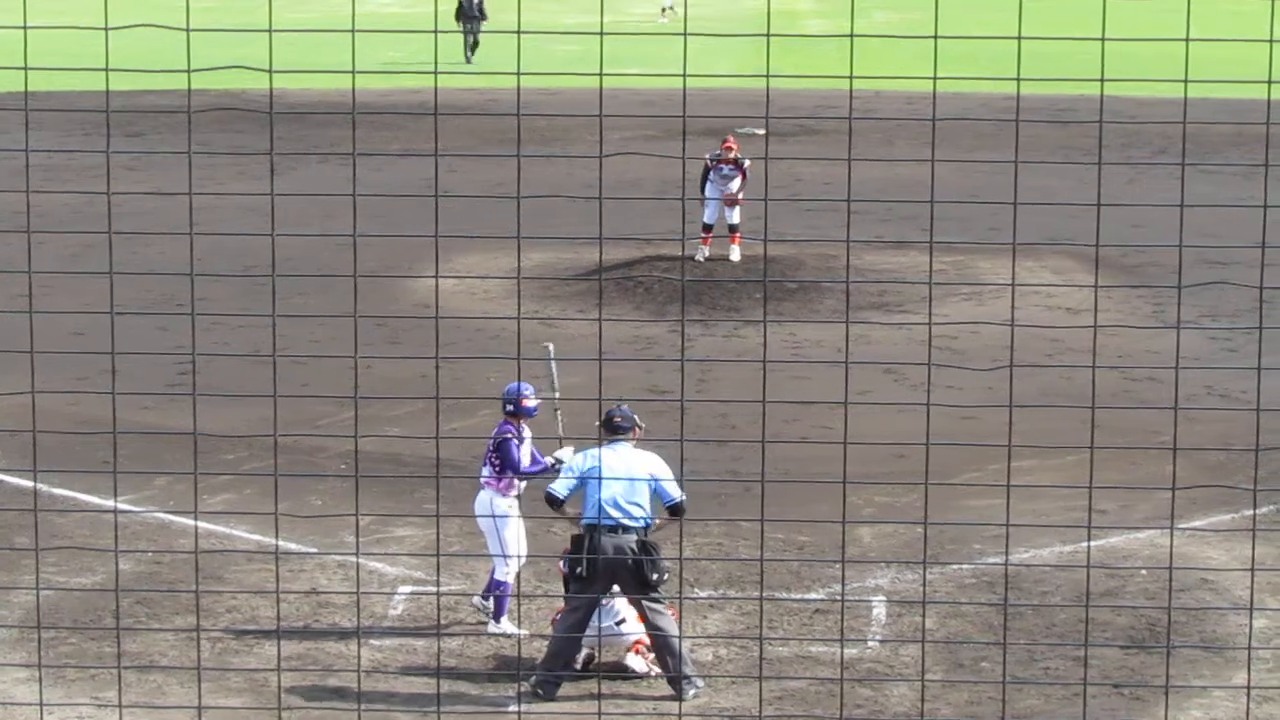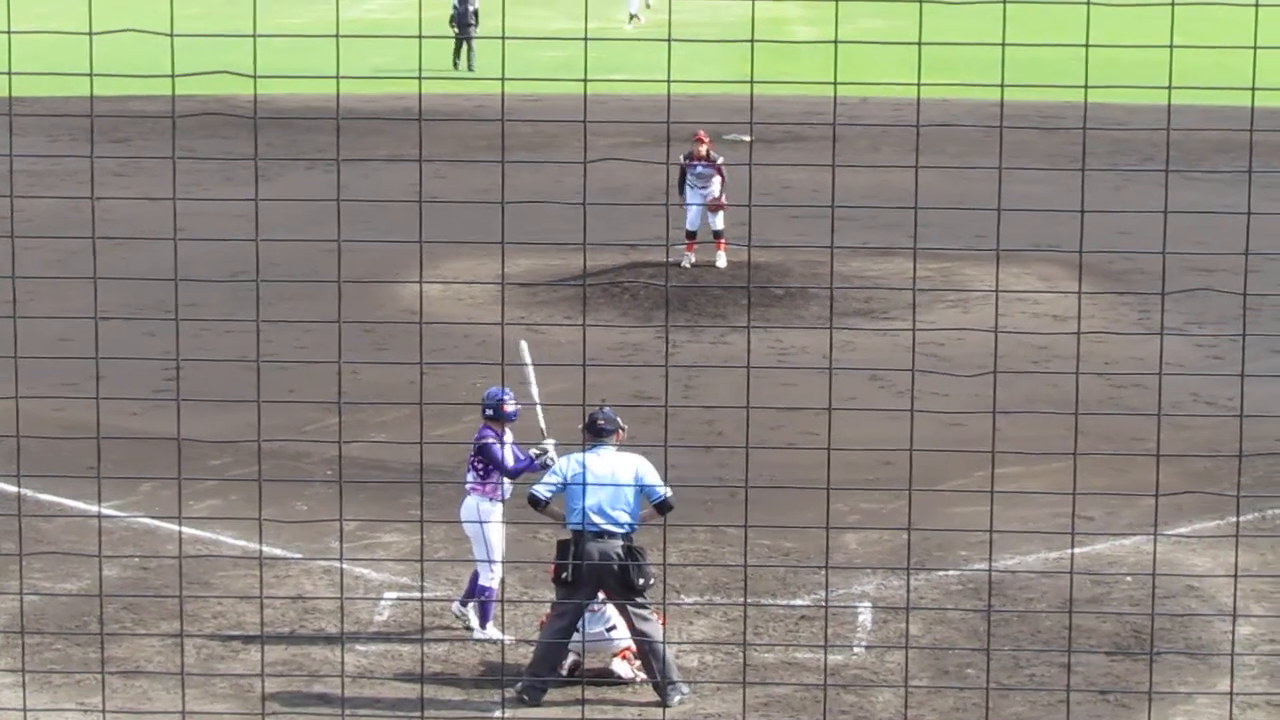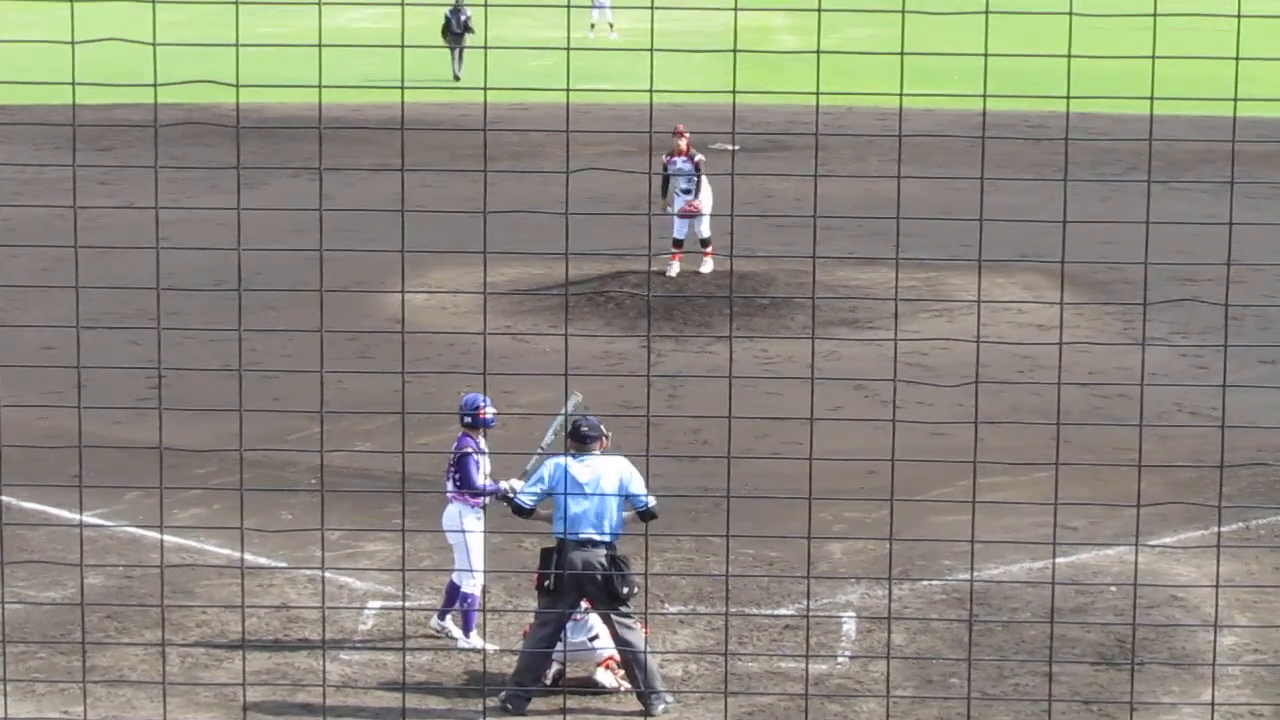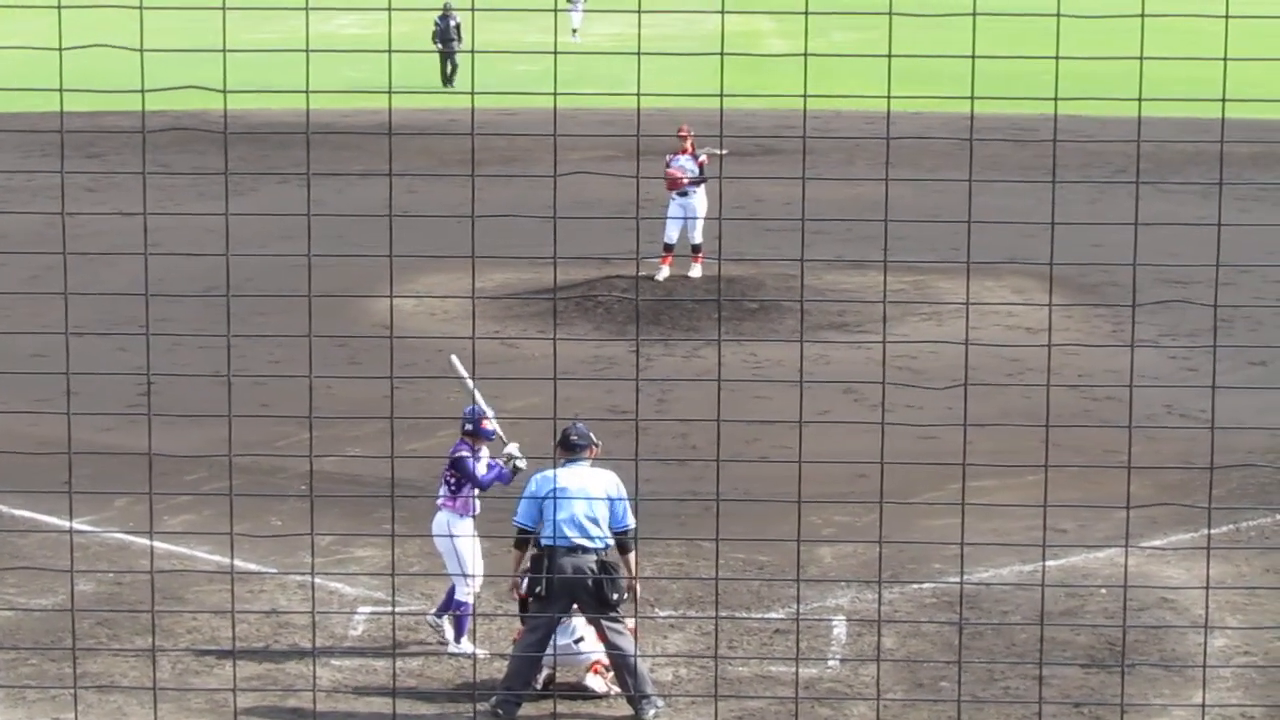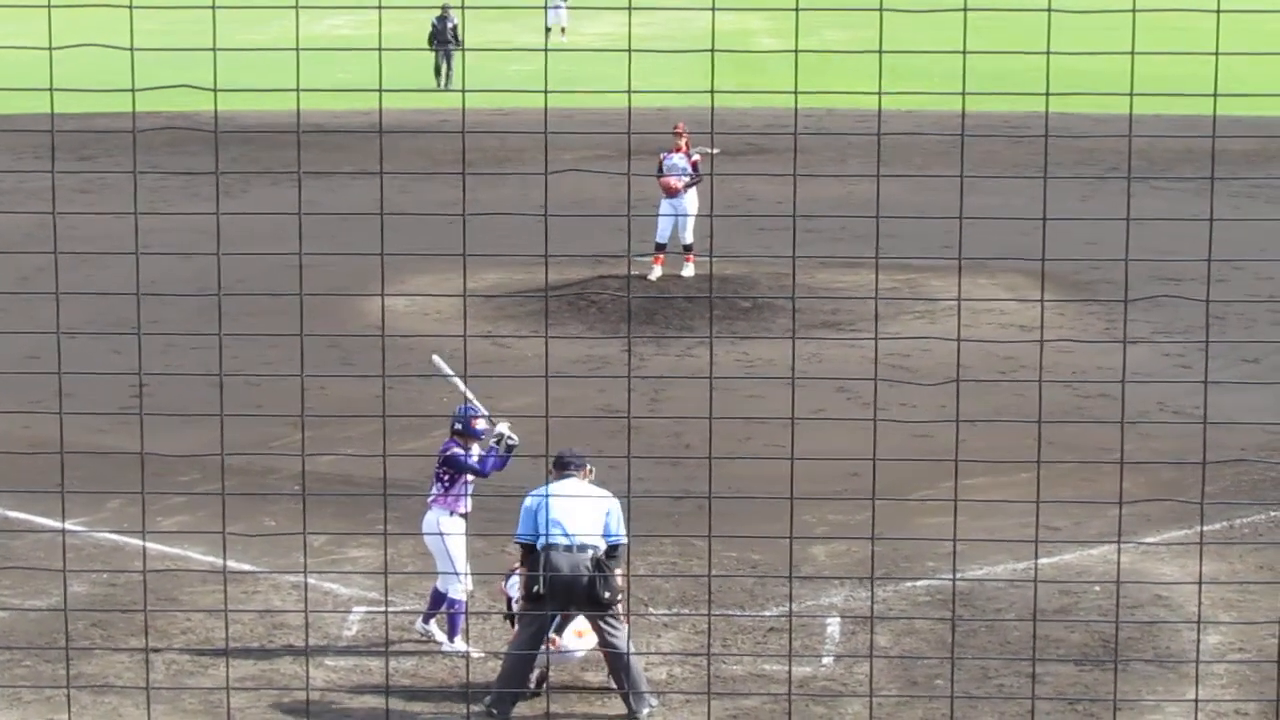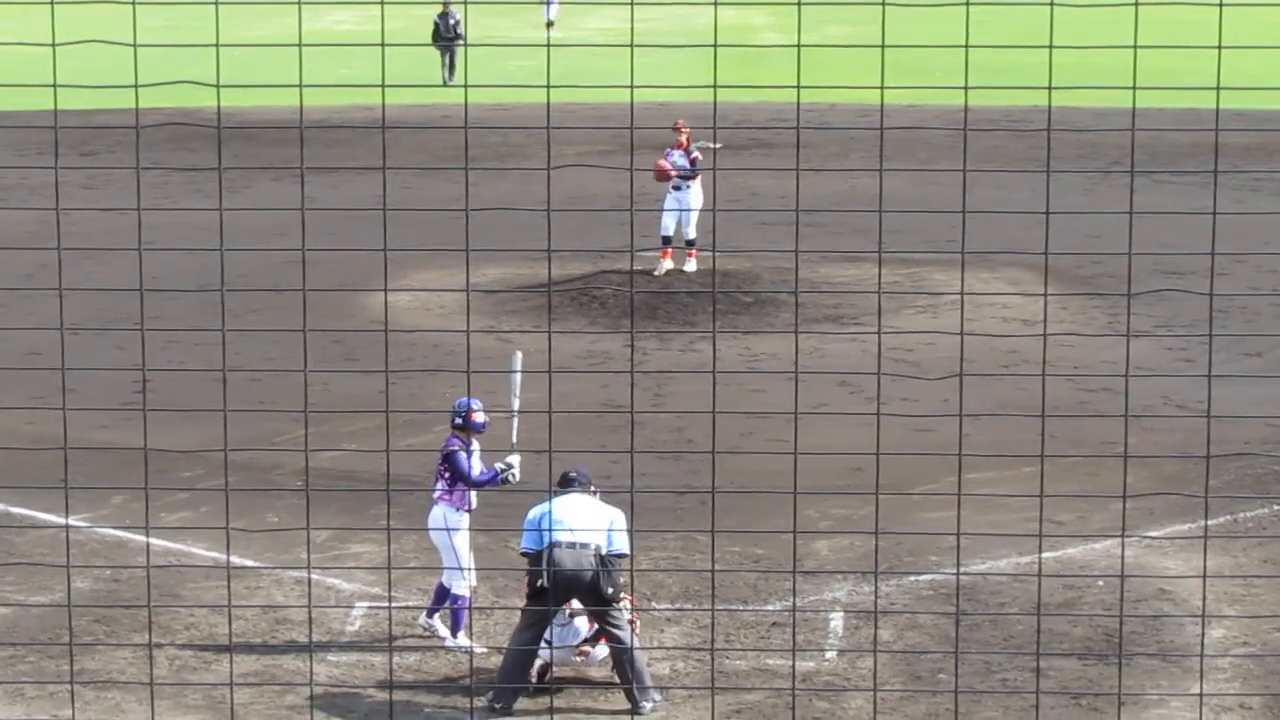
dt=0.5s
person 1, frame 1
left shoulder: (586, 458)
right shoulder: (650, 460)
left elbow: (553, 497)
right elbow: (677, 506)
left wrist: (573, 518)
right wrist: (657, 523)
left hip: (595, 544)
right hip: (633, 545)
left knee: (573, 615)
right knee: (657, 614)
left ankle: (546, 681)
right ankle: (685, 682)
person 1, frame 2
left shoulder: (569, 463)
right shoulder: (635, 463)
left elbow: (536, 498)
right elbow: (665, 503)
left wrist: (564, 517)
right wrist: (636, 518)
left hip: (580, 551)
right hip: (619, 551)
left knee: (559, 620)
right knee: (643, 620)
left ankle: (532, 687)
right ankle: (671, 687)
person 1, frame 3
left shoulder: (554, 466)
right shoulder: (620, 466)
left elbow: (520, 505)
right elbow: (649, 511)
left wrist: (553, 518)
left hip: (564, 559)
right hip: (602, 560)
left knee: (543, 629)
right knee: (626, 629)
left ankle: (516, 697)
right ankle: (655, 697)
person 1, frame 4
left shoulder: (541, 480)
right shoulder: (609, 480)
left elbow: (524, 535)
right elbow: (624, 537)
left wrist: (516, 573)
right wrist: (632, 577)
left hip: (553, 566)
right hip: (593, 566)
left knee: (533, 635)
right knee: (617, 635)
person 1, frame 5
left shoulder: (536, 496)
right shoulder: (605, 497)
left elbow: (527, 551)
right elbow: (615, 551)
left wrist: (525, 593)
right wrist: (615, 592)
left hip: (550, 565)
right hip: (589, 566)
left knee: (527, 635)
right knee: (614, 634)
person 1, frame 6
left shoulder: (540, 510)
right shoulder: (611, 511)
left elbow: (532, 557)
right elbow: (616, 559)
left wrist: (535, 591)
right wrist: (615, 592)
left hip: (554, 564)
right hip: (592, 566)
left knee: (527, 631)
right knee: (620, 630)
left ankle: (502, 698)
right ankle: (643, 697)
person 2, frame 1
left shoulder: (522, 430)
right shoulder: (506, 434)
left elbow: (535, 461)
right elbow: (519, 471)
left wrist: (556, 461)
right wrist: (553, 460)
left hip: (507, 502)
right hip: (495, 503)
left knee: (517, 557)
right knee: (508, 563)
left ankle: (485, 599)
right ankle: (498, 622)
person 2, frame 2
left shoulder: (503, 434)
right shoulder: (486, 439)
left elbow: (520, 463)
right elbow: (509, 470)
left wrist: (543, 455)
right wrist: (537, 453)
left hip: (490, 506)
right hip: (481, 507)
left knee: (488, 563)
right knee: (493, 568)
left ankle: (464, 606)
right ankle: (485, 627)
person 2, frame 3
left shoulder: (477, 442)
right shoulder: (466, 448)
right elbow: (473, 488)
left wrist: (503, 489)
right wrist: (504, 486)
left hip: (470, 514)
right hip: (463, 515)
left knee: (463, 572)
right knee: (473, 576)
left ankle: (442, 619)
right ankle: (468, 637)
person 2, frame 4
left shoulder: (480, 452)
right shoulder: (460, 454)
left elbow: (504, 478)
right elbow: (484, 482)
left wrist: (515, 463)
right wrist: (503, 457)
left hip: (464, 522)
right hip: (451, 523)
left knee: (473, 577)
right knee: (467, 583)
left ankle: (440, 616)
right ankle: (459, 642)
person 2, frame 5
left shoulder: (469, 449)
right shoulder: (451, 452)
left elbow: (497, 465)
right elbow: (483, 471)
left wrist: (508, 446)
right wrist: (496, 440)
left hip: (453, 521)
right hip: (442, 522)
left knee: (449, 578)
right knee: (460, 581)
left ankle: (426, 623)
right ankle: (453, 642)
person 2, frame 6
left shoulder: (471, 445)
right shoulder: (453, 448)
left elbow: (483, 476)
right elbow: (472, 482)
left wrist: (504, 476)
right wrist: (503, 467)
left hip: (457, 517)
right hip: (448, 517)
left knee: (455, 573)
right knee: (464, 578)
left ankle: (431, 617)
right ankle: (456, 637)
